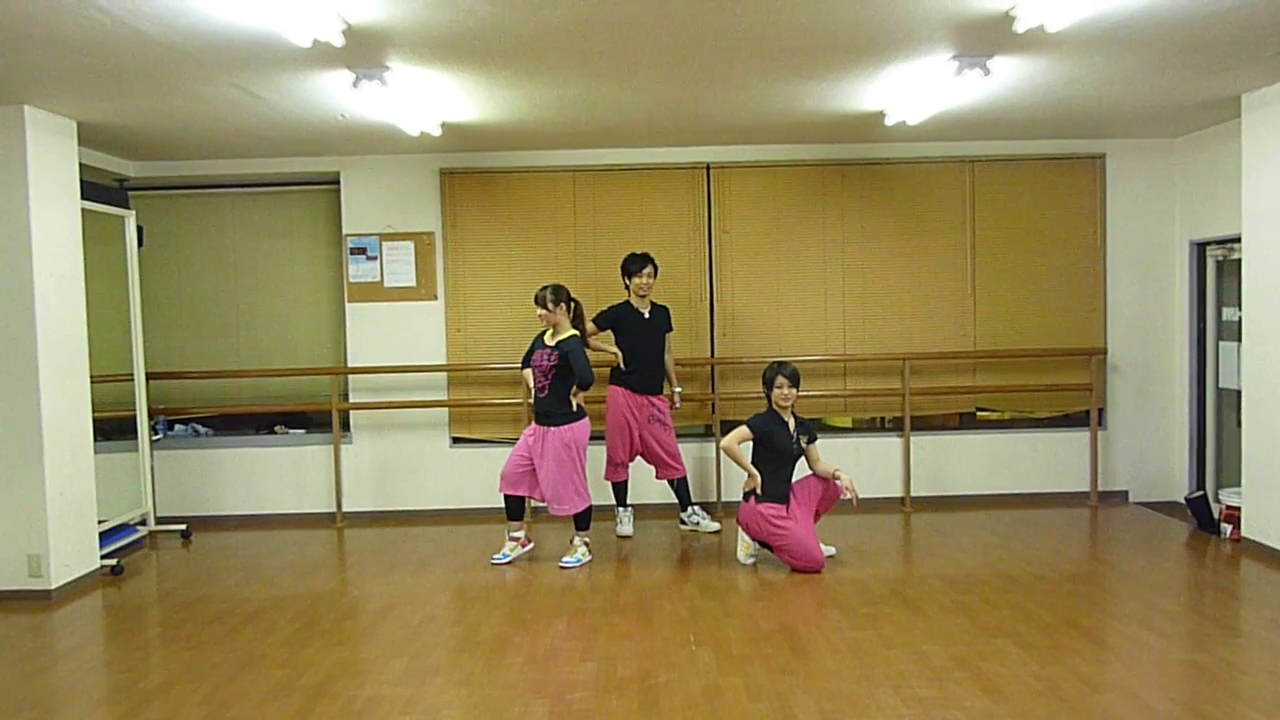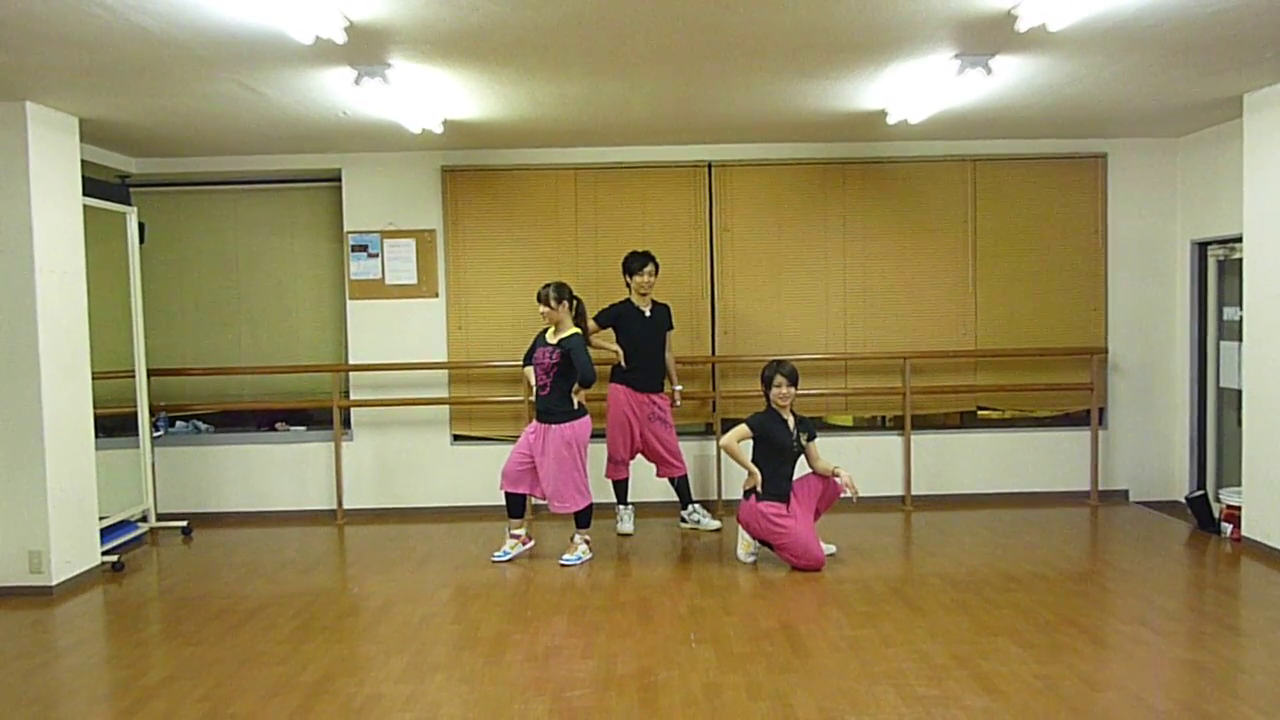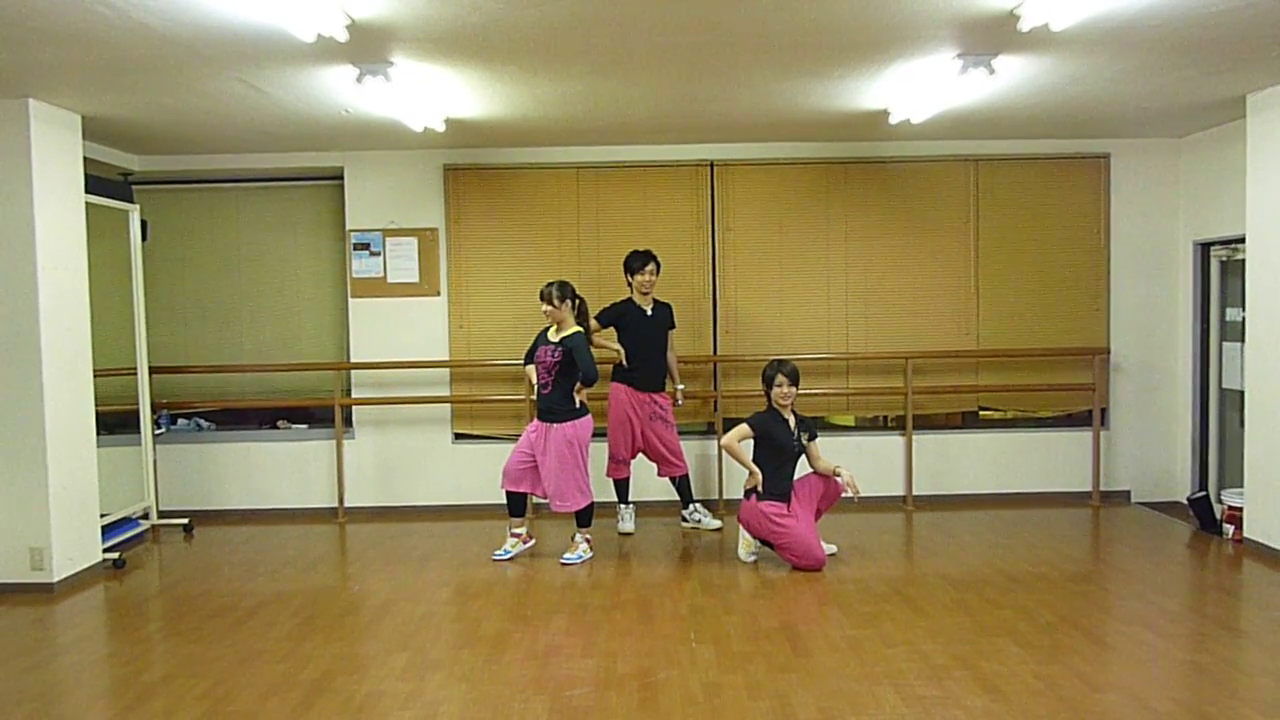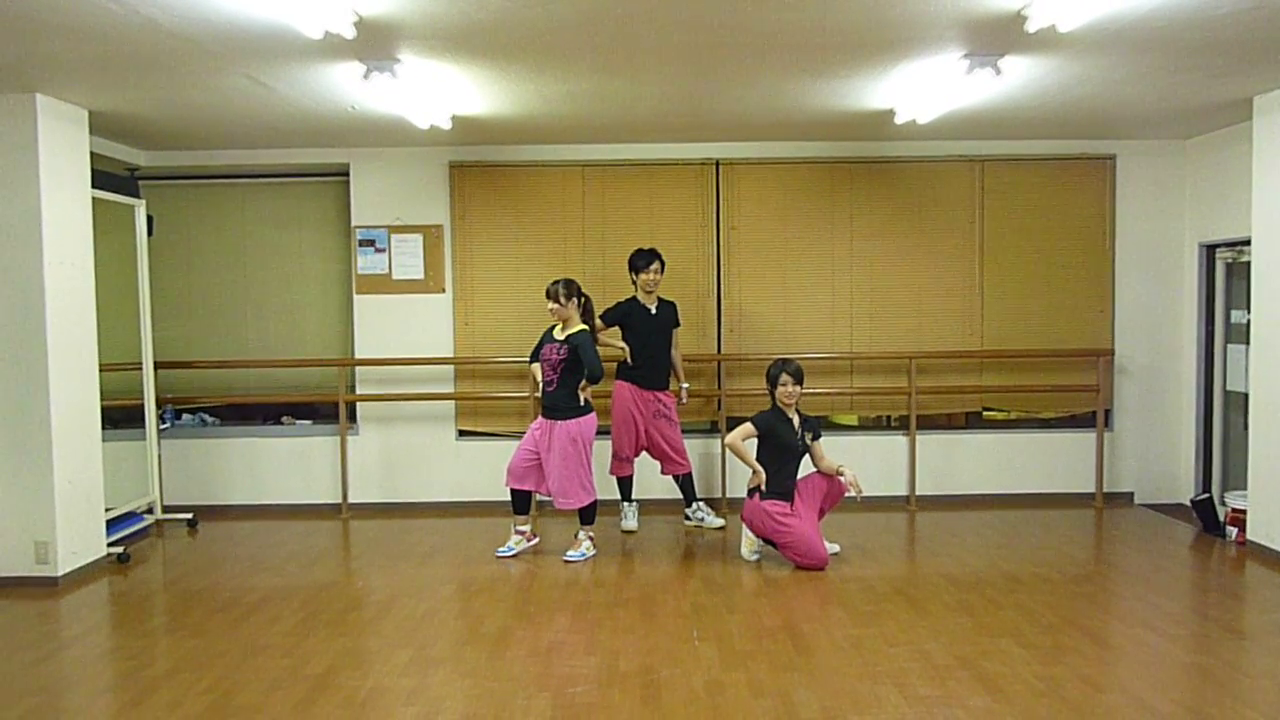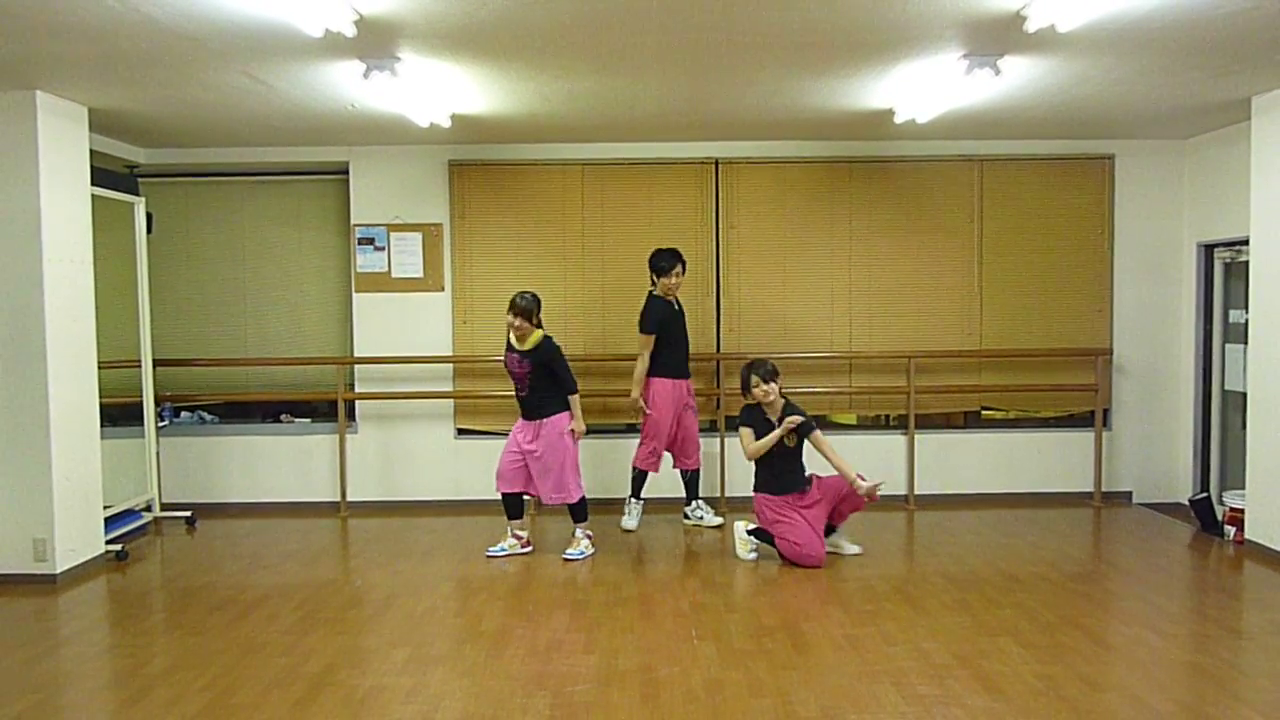
dt=1s
person 1, frame 1
left shoulder: (662, 313)
right shoulder: (617, 313)
left wrist: (675, 388)
right wrist: (611, 349)
left hip: (654, 395)
right hip: (623, 393)
left knee: (670, 453)
right knee: (620, 454)
left ankle: (688, 512)
right ankle: (623, 512)
person 1, frame 2
left shoulder: (663, 311)
right shoulder: (618, 311)
left wrist: (676, 386)
right wrist: (613, 347)
left hip: (655, 393)
right hip: (624, 391)
left knee: (670, 452)
right knee: (620, 451)
left ankle: (689, 510)
right ankle: (624, 510)
person 1, frame 3
left shoulder: (665, 310)
right shoulder: (619, 310)
left wrist: (678, 386)
right wrist: (614, 347)
left hip: (656, 393)
right hip: (625, 390)
left knee: (671, 451)
right knee: (621, 450)
left ankle: (690, 509)
right ankle: (625, 509)
person 1, frame 4
left shoulder: (670, 309)
right shoulder: (624, 309)
left wrist: (683, 384)
right wrist: (619, 344)
left hip: (660, 391)
right hip: (629, 389)
left knee: (675, 449)
right knee: (625, 449)
left ankle: (693, 508)
right ankle: (628, 507)
person 1, frame 5
left shoulder: (673, 298)
right shoulder: (652, 308)
right elbow: (645, 353)
right wrist: (637, 390)
left hip: (682, 382)
right hip: (661, 382)
left knee: (689, 443)
right knee: (653, 443)
left ankle: (693, 507)
right ankle: (634, 503)
person 2, frame 1
left shoulder: (572, 343)
right shoulder: (541, 339)
left elbow: (586, 378)
right elbow: (526, 363)
left wrist: (574, 395)
left hip: (566, 427)
right hip: (540, 425)
left knee: (571, 485)
right knee: (512, 474)
left ankle: (582, 544)
right ankle: (517, 539)
person 2, frame 2
left shoulder: (574, 341)
right shoulder: (543, 336)
left elbow: (588, 376)
right elbow: (528, 362)
left wrist: (574, 392)
left hip: (568, 424)
right hip: (541, 423)
left knee: (571, 483)
right knee: (513, 472)
left ankle: (582, 542)
right ankle: (517, 536)
person 2, frame 3
left shoulder: (576, 339)
right shoulder: (545, 335)
left elbow: (590, 375)
right elbow: (529, 360)
left wrist: (577, 391)
right wrist: (536, 383)
left hip: (569, 423)
right hip: (542, 422)
left knee: (573, 482)
right knee: (514, 470)
left ankle: (583, 541)
right ankle: (519, 535)
person 2, frame 4
left shoulder: (582, 337)
right shoulder: (551, 333)
left elbow: (596, 372)
right elbow: (535, 358)
left wrist: (581, 389)
right wrist: (541, 381)
left hip: (574, 421)
right hip: (546, 419)
left knee: (577, 479)
right knee: (518, 469)
left ankle: (586, 538)
right ankle: (522, 533)
person 2, frame 5
left shoulder: (545, 345)
right shoulder: (510, 337)
left elbow: (568, 380)
left wrist: (577, 417)
left hip: (555, 419)
right hip: (527, 421)
left knee: (565, 479)
right knee: (507, 473)
left ankle: (582, 535)
right ankle: (518, 537)
person 3, frame 1
left shoulder: (804, 426)
right shoulder: (763, 422)
left elbow: (816, 465)
right elbow: (727, 443)
left wrist: (839, 474)
right wrist: (753, 473)
left hip: (786, 498)
right hip: (762, 505)
right knee: (813, 561)
left ankle: (800, 536)
right ankle: (759, 536)
person 3, frame 2
left shoulder: (803, 424)
right shoulder: (762, 420)
left elbow: (816, 463)
right elbow: (726, 441)
left wrist: (838, 471)
right wrist: (753, 471)
left hip: (787, 497)
right hip: (762, 504)
right knee: (813, 559)
left ankle: (800, 535)
right ankle: (758, 534)
person 3, frame 3
left shoulder: (804, 424)
right shoulder: (763, 420)
left elbow: (817, 462)
right elbow: (727, 441)
left wrist: (839, 471)
right wrist: (754, 470)
left hip: (788, 496)
right hip: (763, 503)
right knee: (814, 559)
left ankle: (801, 534)
right ankle: (759, 534)
person 3, frame 4
left shoulder: (809, 424)
right shoulder: (768, 419)
left elbow: (820, 462)
right elbow: (731, 440)
left wrist: (842, 470)
right wrist: (757, 469)
left hip: (791, 496)
right hip: (766, 503)
right knee: (817, 559)
left ankle: (805, 533)
right ankle: (762, 534)
person 3, frame 5
left shoulder: (798, 418)
right shoulder: (749, 415)
left elbow: (828, 451)
right elbow: (751, 453)
left wrist: (857, 481)
right wrist: (780, 430)
left hip: (804, 490)
right hip: (772, 499)
left knee: (853, 487)
right knee: (813, 557)
left ankle: (830, 534)
right ankle: (753, 533)
